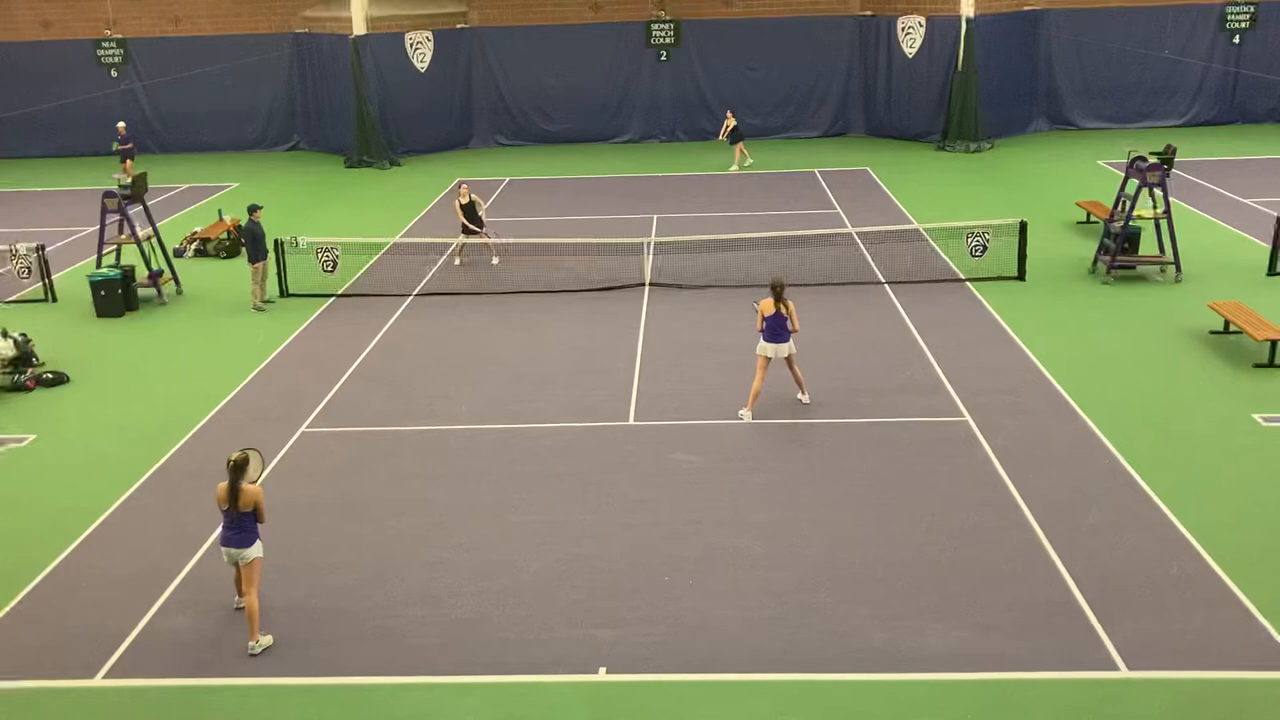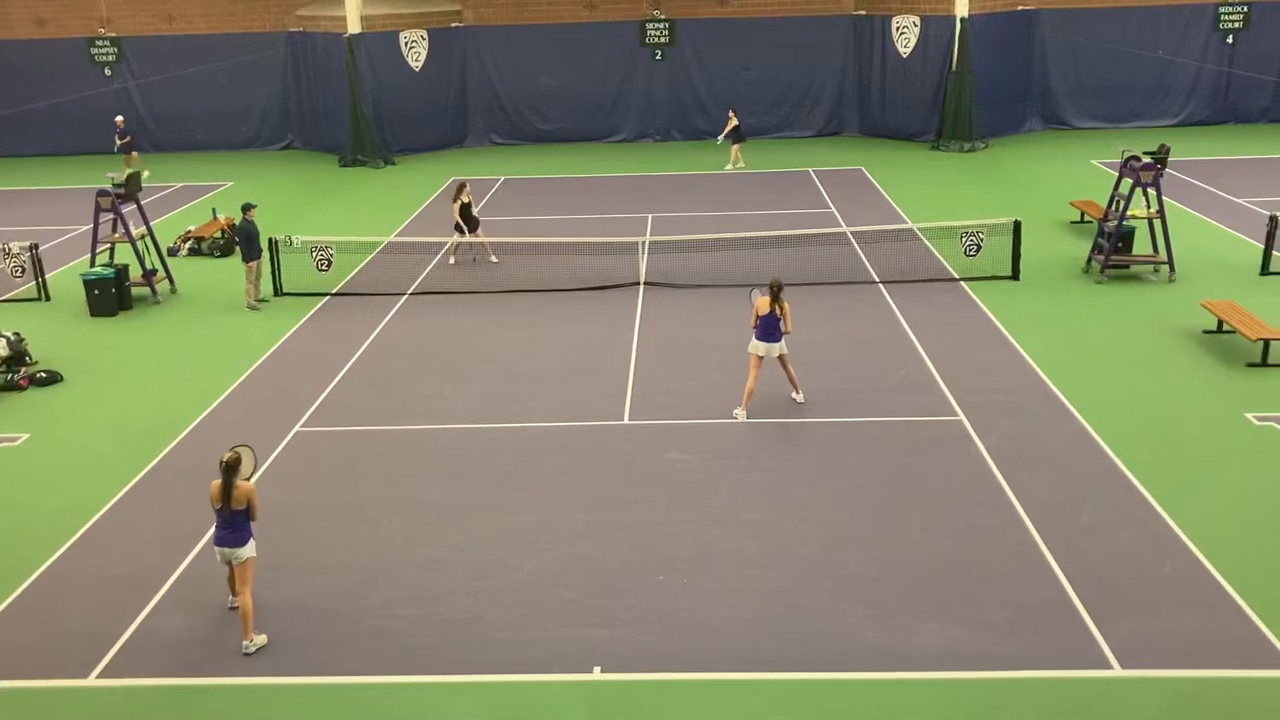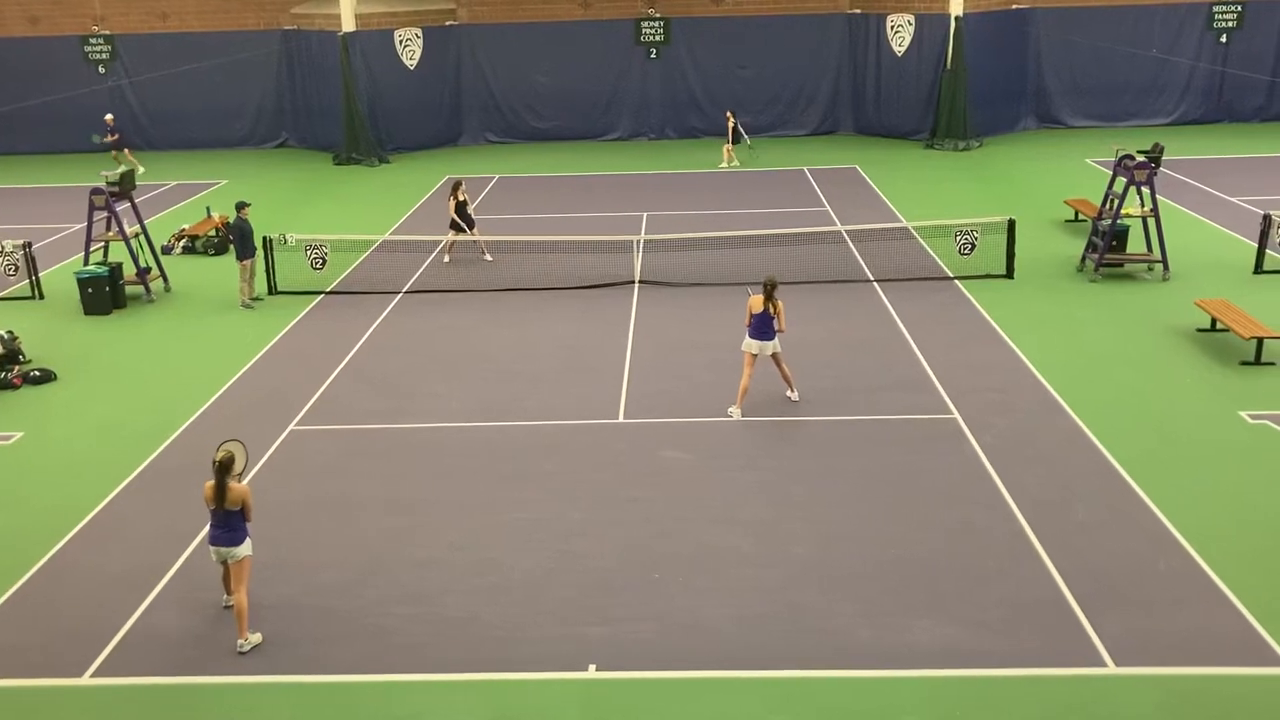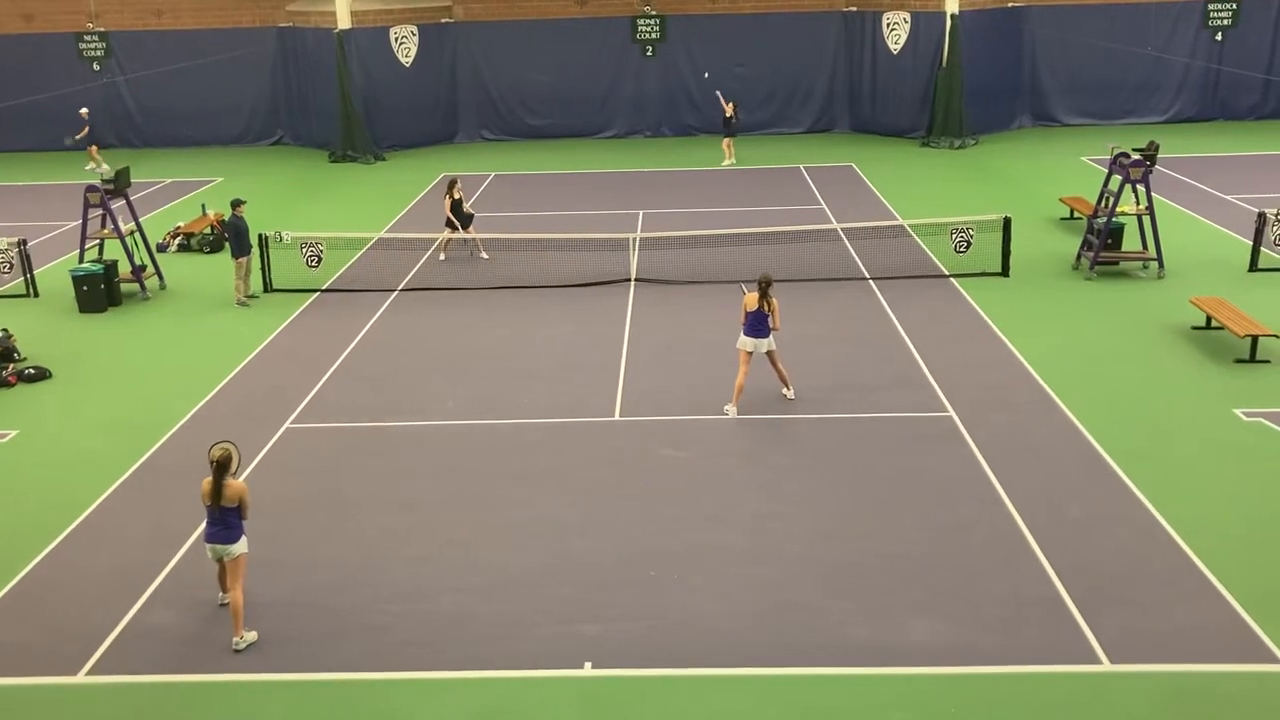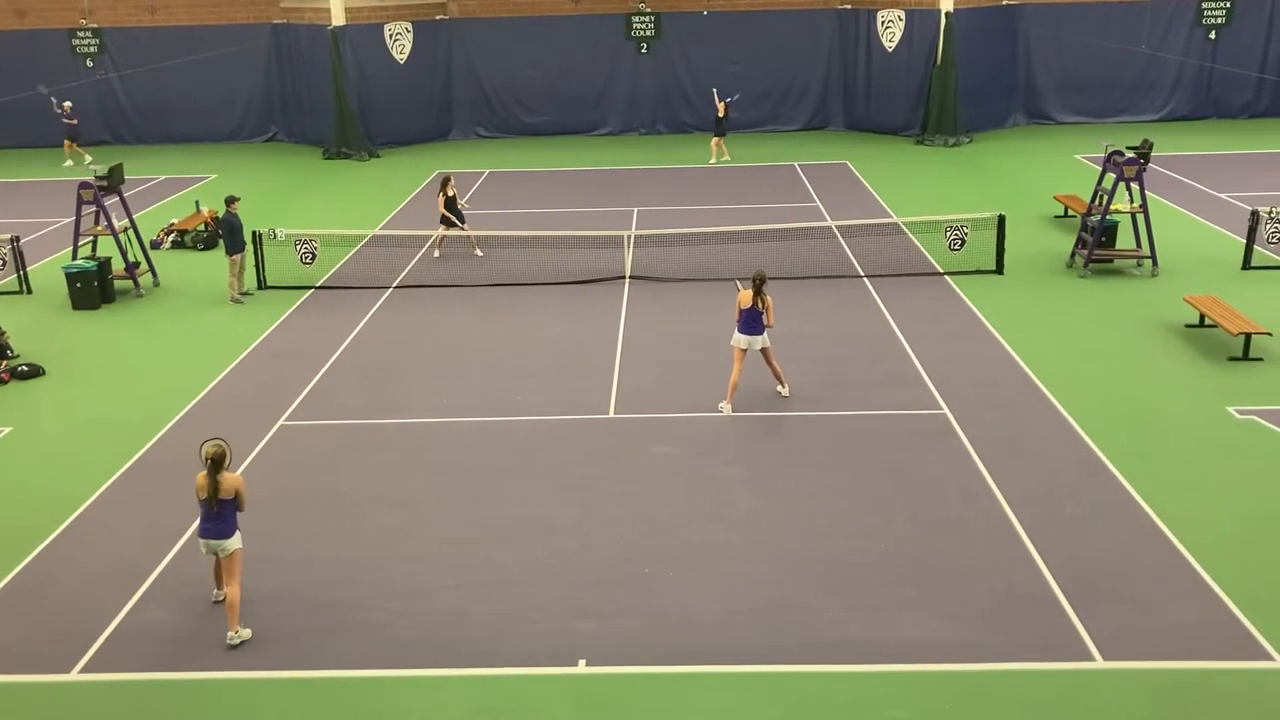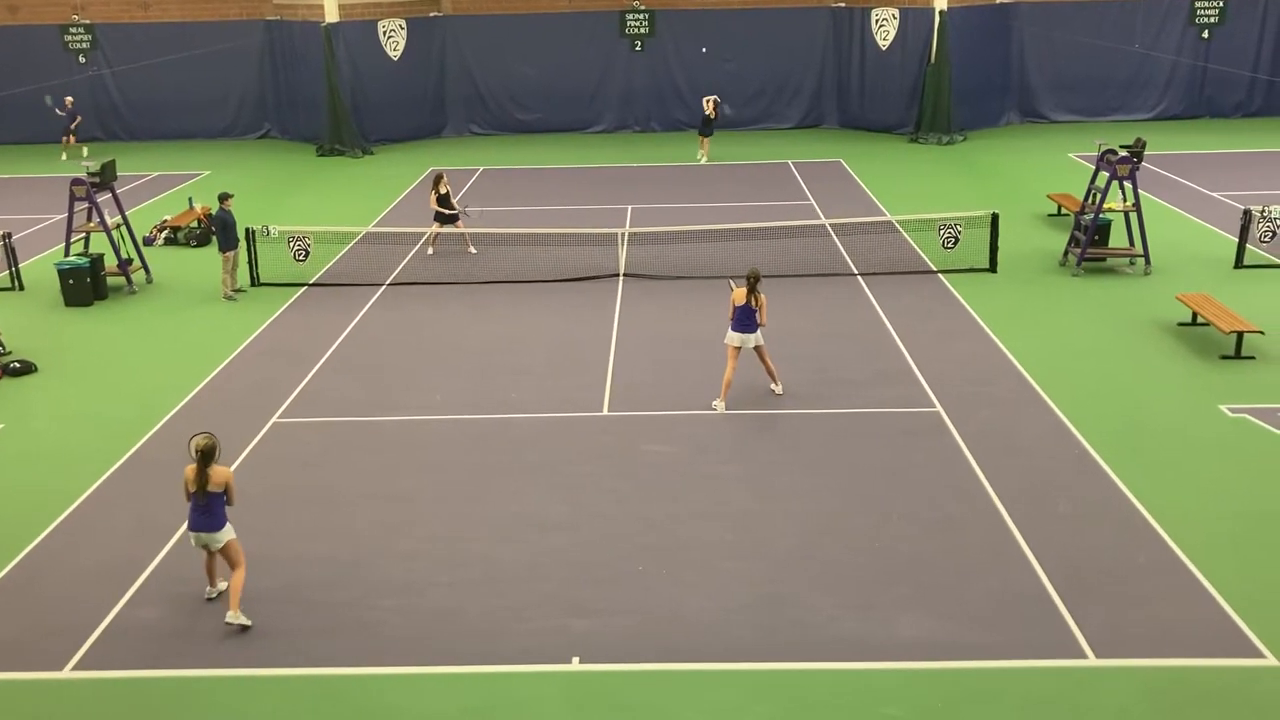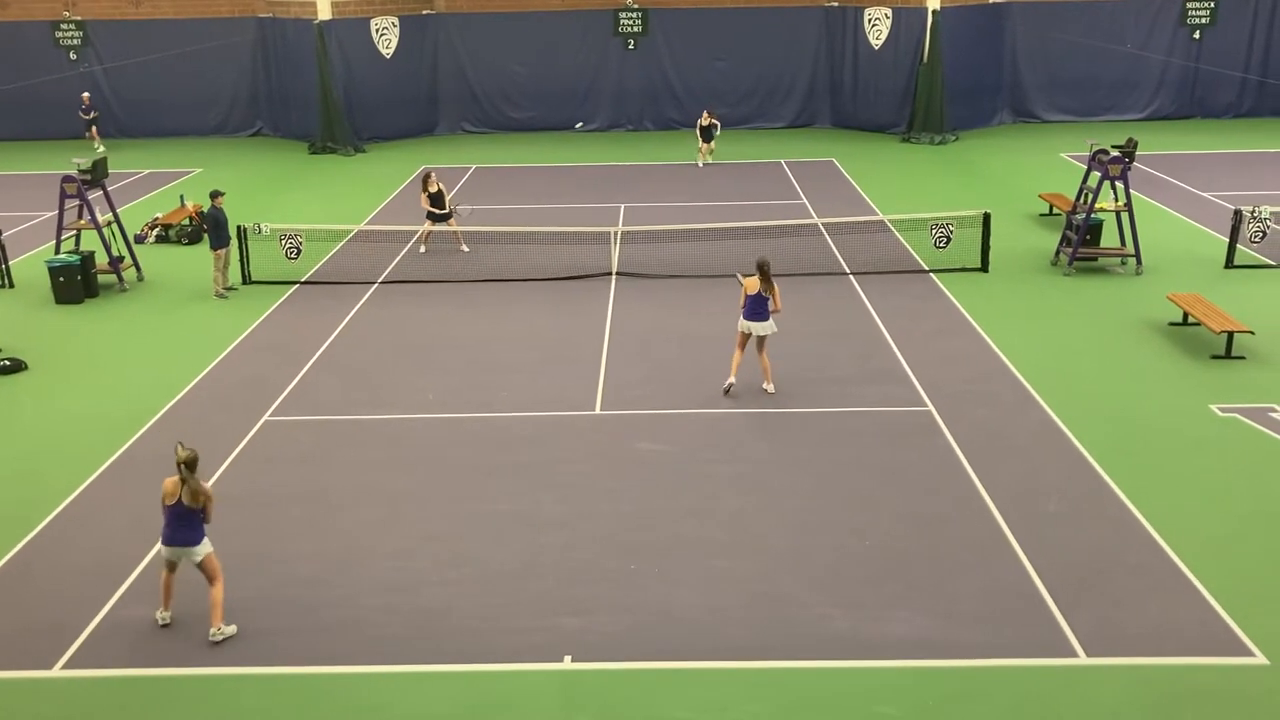
dt=0.5s
person 1, frame 1
left shoulder: (220, 489)
right shoulder: (255, 491)
right elbow: (261, 519)
left hip: (227, 544)
right hip: (248, 545)
left knee: (239, 570)
right knee: (252, 592)
left ankle: (239, 598)
right ankle: (255, 641)
person 1, frame 2
left shoulder: (214, 487)
right shoulder: (248, 488)
right elbow: (253, 517)
left hip: (220, 543)
right hip: (241, 544)
left knee: (232, 569)
right knee: (245, 591)
left ankle: (234, 598)
right ankle: (249, 640)
person 1, frame 3
left shoulder: (208, 488)
right shoulder: (242, 490)
right elbow: (248, 518)
left hip: (215, 543)
right hip: (237, 542)
left knee: (227, 567)
right knee: (240, 590)
left ankle: (228, 596)
right ankle: (244, 638)
person 1, frame 4
left shoulder: (205, 485)
right shoulder: (239, 487)
right elbow: (244, 516)
left hip: (211, 540)
right hip: (233, 540)
left knee: (222, 565)
right knee: (236, 587)
left ankle: (224, 594)
right ankle: (239, 636)
person 1, frame 5
left shoulder: (200, 479)
right shoulder: (235, 480)
right elbow: (241, 507)
left hip: (205, 535)
right hip: (227, 535)
left knee: (219, 558)
right knee: (233, 583)
left ankle: (220, 591)
right ankle: (234, 632)
person 1, frame 6
left shoulder: (189, 472)
right shoulder: (225, 474)
right elbow: (230, 502)
left hip: (195, 529)
right hip: (217, 528)
left knee: (210, 553)
right knee: (239, 567)
left ankle: (213, 587)
right ankle: (233, 613)
person 1, frame 7
left shoulder: (167, 484)
right shoulder: (202, 490)
left elbow: (165, 513)
right elbow: (206, 520)
left hip: (169, 542)
right hip: (195, 542)
left knee: (168, 570)
right knee: (216, 581)
left ankle: (164, 613)
right ankle: (217, 628)
